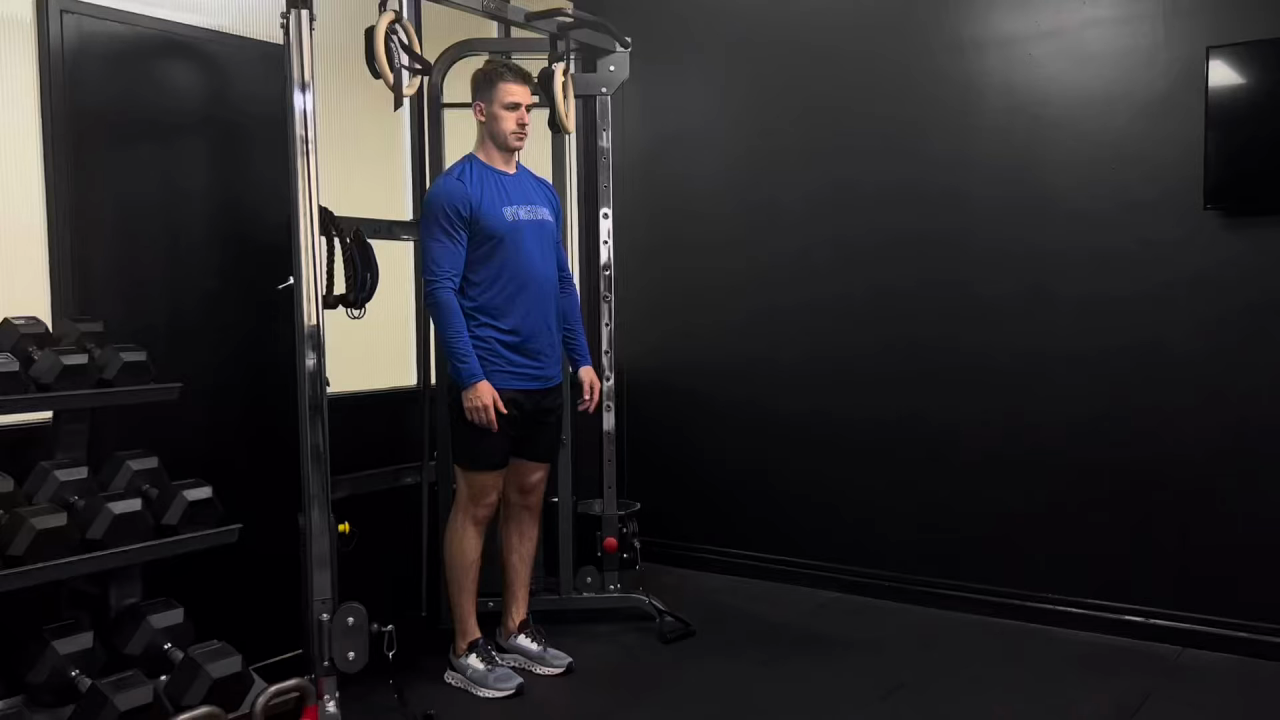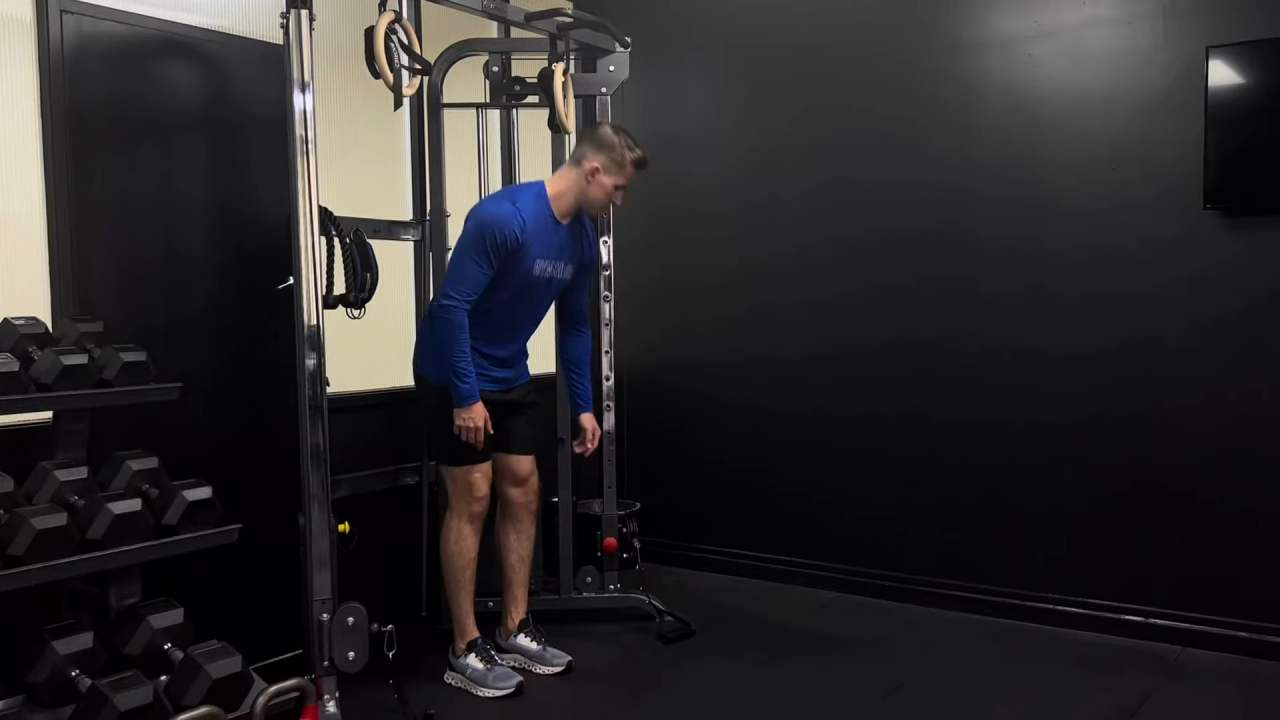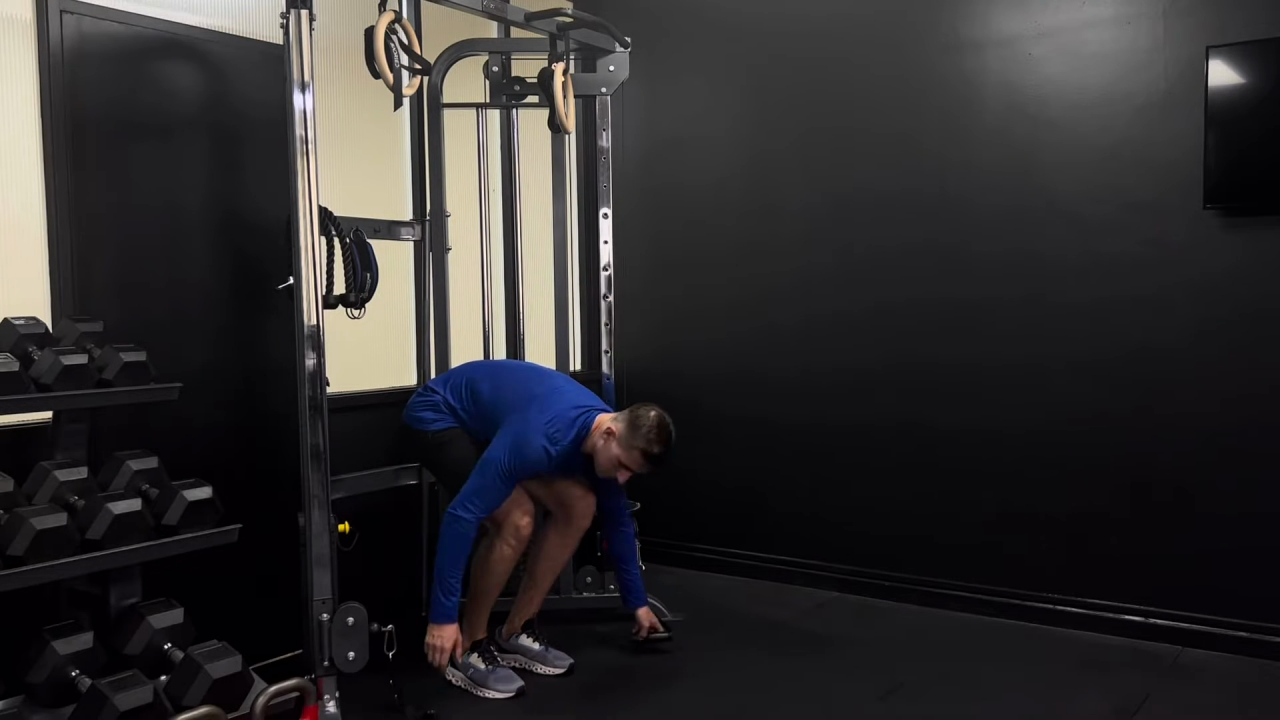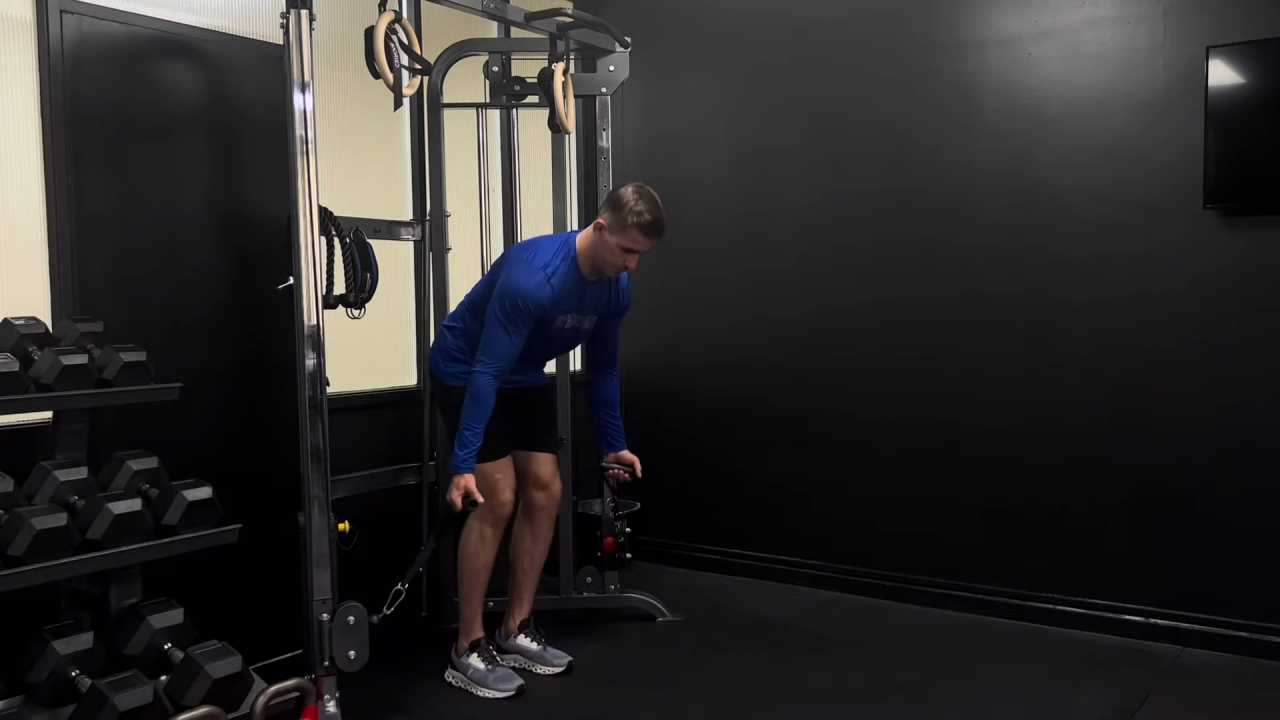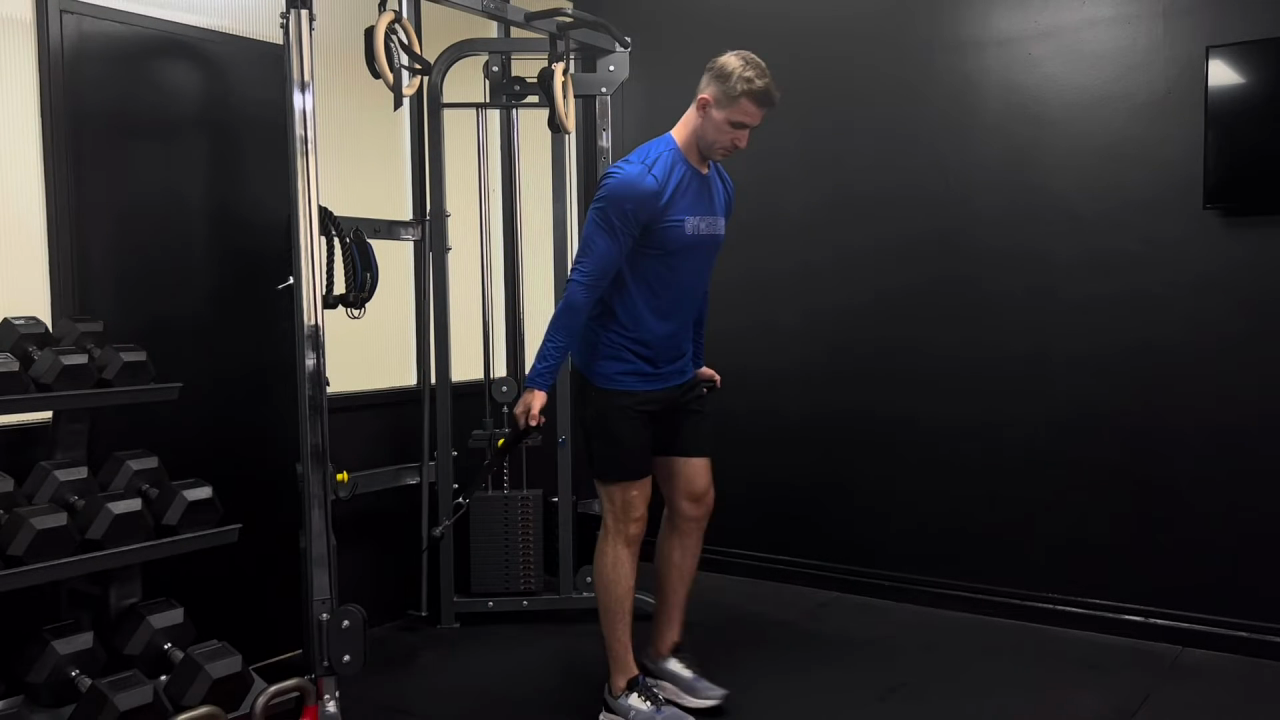
dt=1s
person 1, frame 1
left shoulder: (543, 193)
right shoulder: (455, 191)
left elbow: (562, 283)
right elbow: (441, 291)
left wrist: (582, 359)
right wrist: (470, 377)
left hip: (543, 380)
right hip: (489, 382)
left knee: (528, 499)
right knee: (477, 505)
left ankle: (516, 632)
right ankle: (466, 650)
person 1, frame 2
left shoulder: (581, 238)
right shoulder: (503, 218)
left elbow: (576, 325)
right elbow: (450, 305)
left wrist: (584, 405)
right wrist: (465, 398)
left hip: (508, 378)
right hip: (454, 372)
left knee: (522, 493)
right knee: (472, 499)
left ankle: (515, 632)
right ankle: (465, 649)
person 1, frame 3
left shoulder: (617, 435)
right shoulder: (540, 440)
left elbow: (615, 521)
right elbow: (463, 516)
left wrist: (636, 601)
right wrist: (443, 617)
left hip: (489, 415)
right hip: (439, 417)
left knee: (580, 506)
right knee: (517, 521)
left ankle: (515, 632)
right ankle: (470, 647)
person 1, frame 4
left shoulder: (614, 288)
right shoulder: (532, 277)
left elbow: (603, 367)
right elbow: (486, 373)
left wrist: (614, 444)
right wrist: (465, 465)
left hip: (526, 379)
right hip: (464, 374)
left knee: (545, 492)
right knee: (497, 500)
left ankle: (515, 632)
right ankle: (467, 650)
person 1, frame 5
left shoulder: (719, 186)
right shoulder: (635, 182)
right elbow: (585, 285)
left wrist: (697, 359)
right wrist: (541, 381)
left hip: (676, 379)
right hip: (617, 381)
left knee: (695, 504)
right knee: (626, 523)
left ankle: (667, 653)
